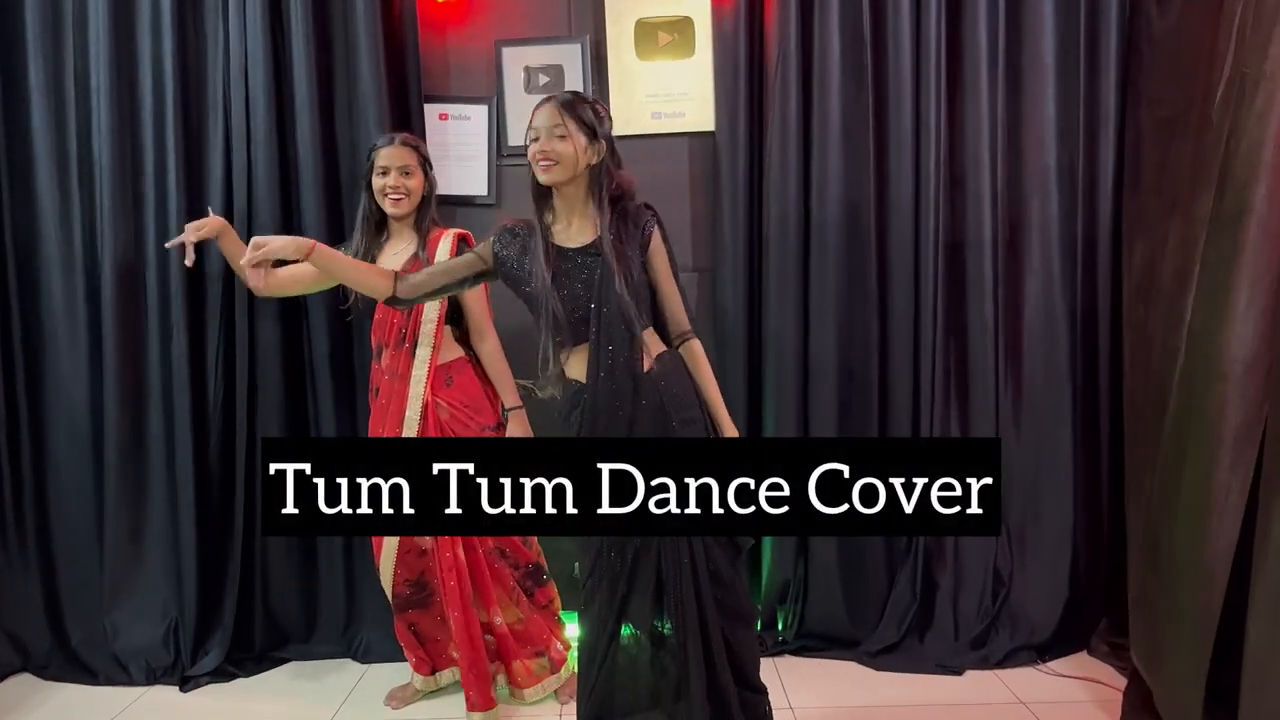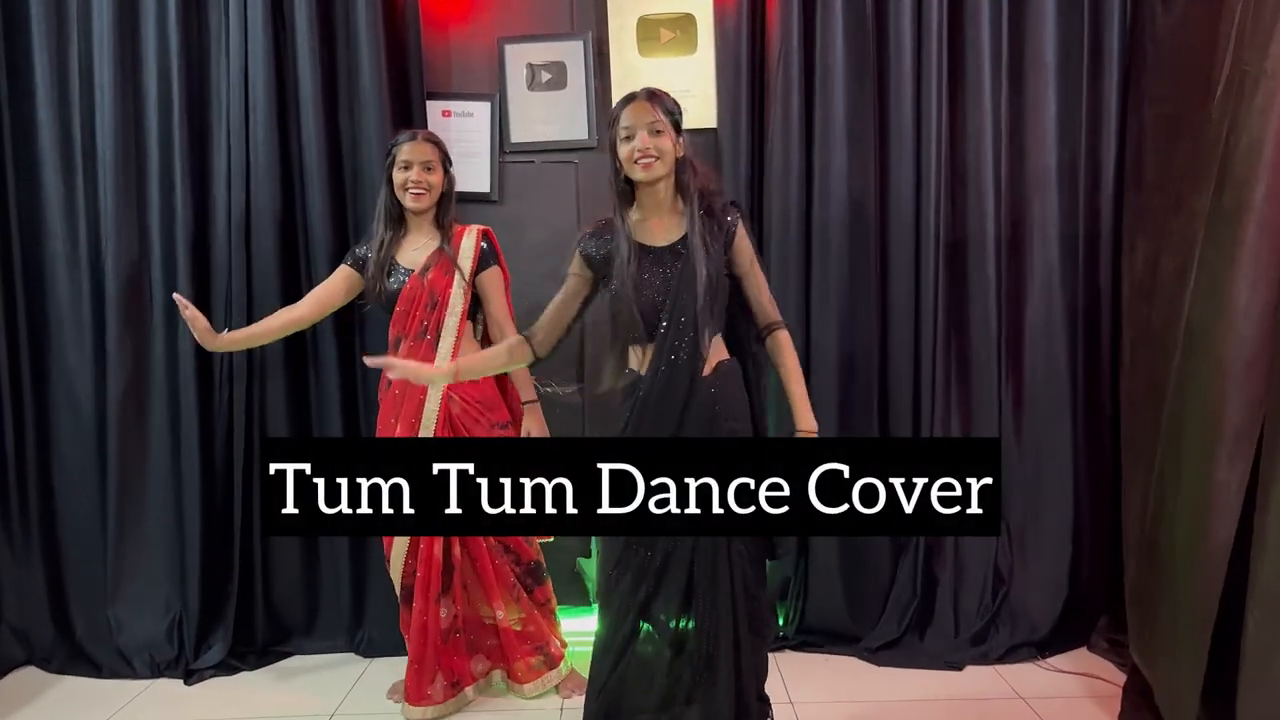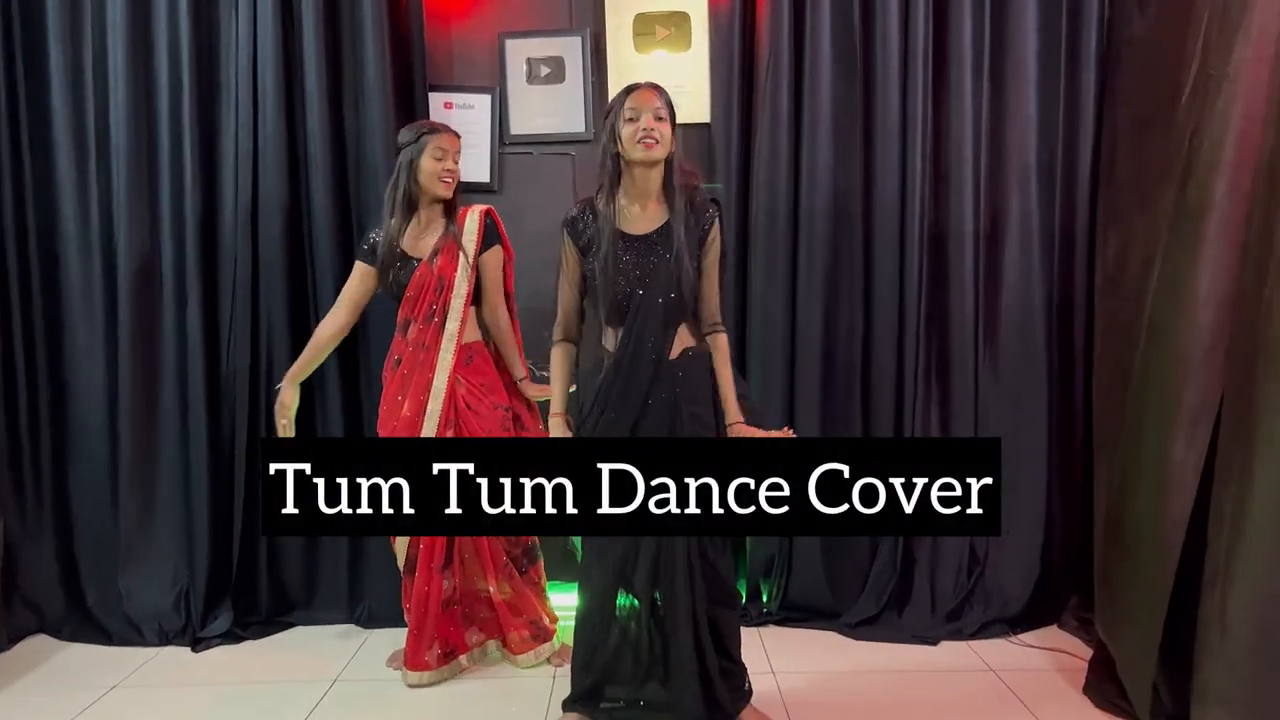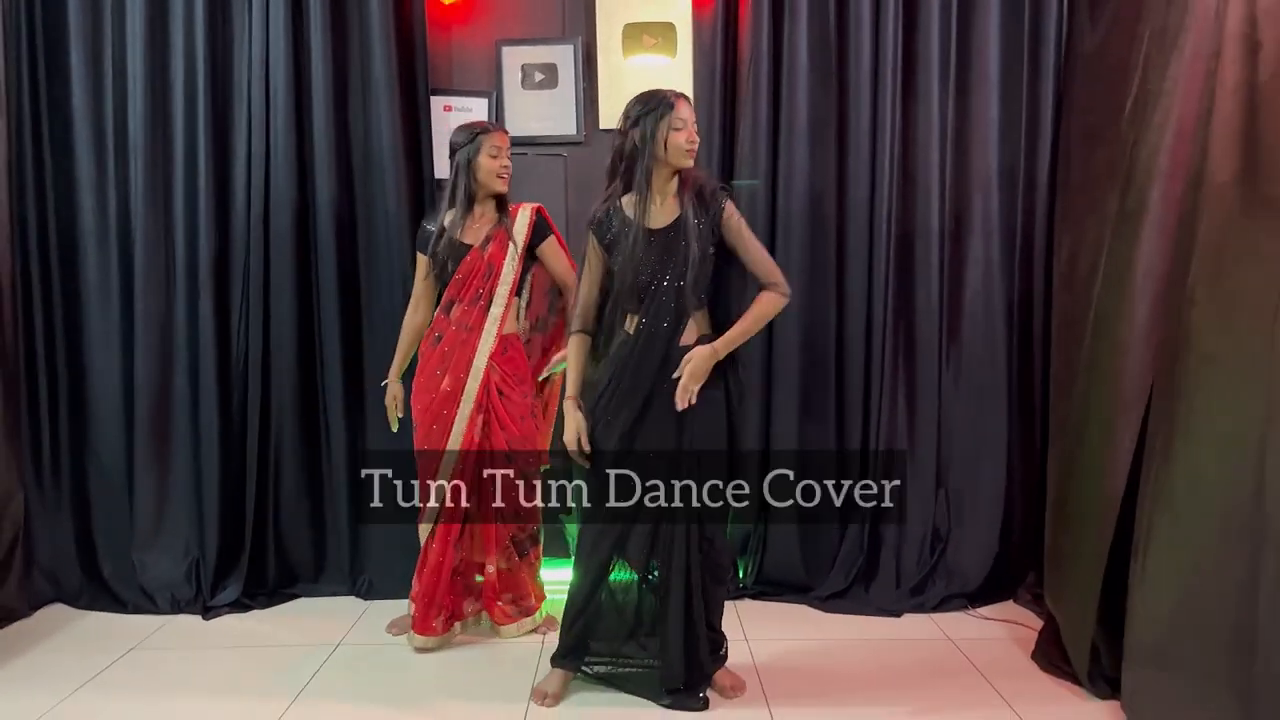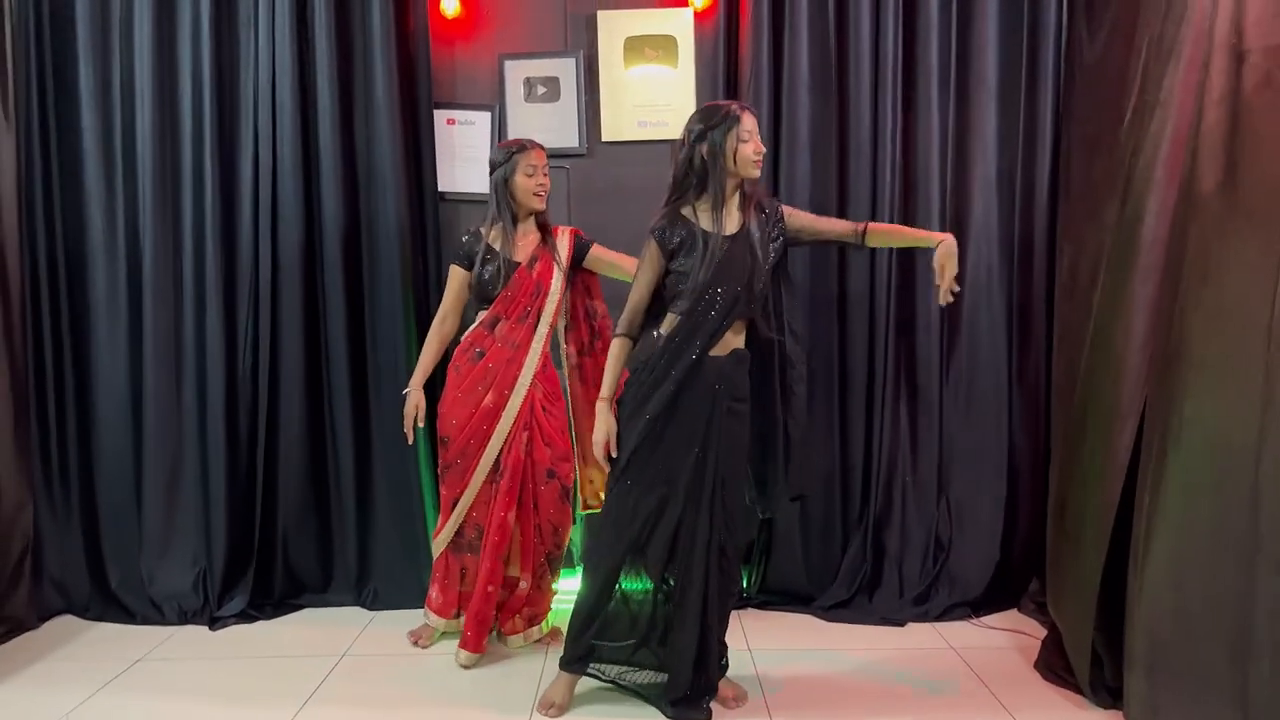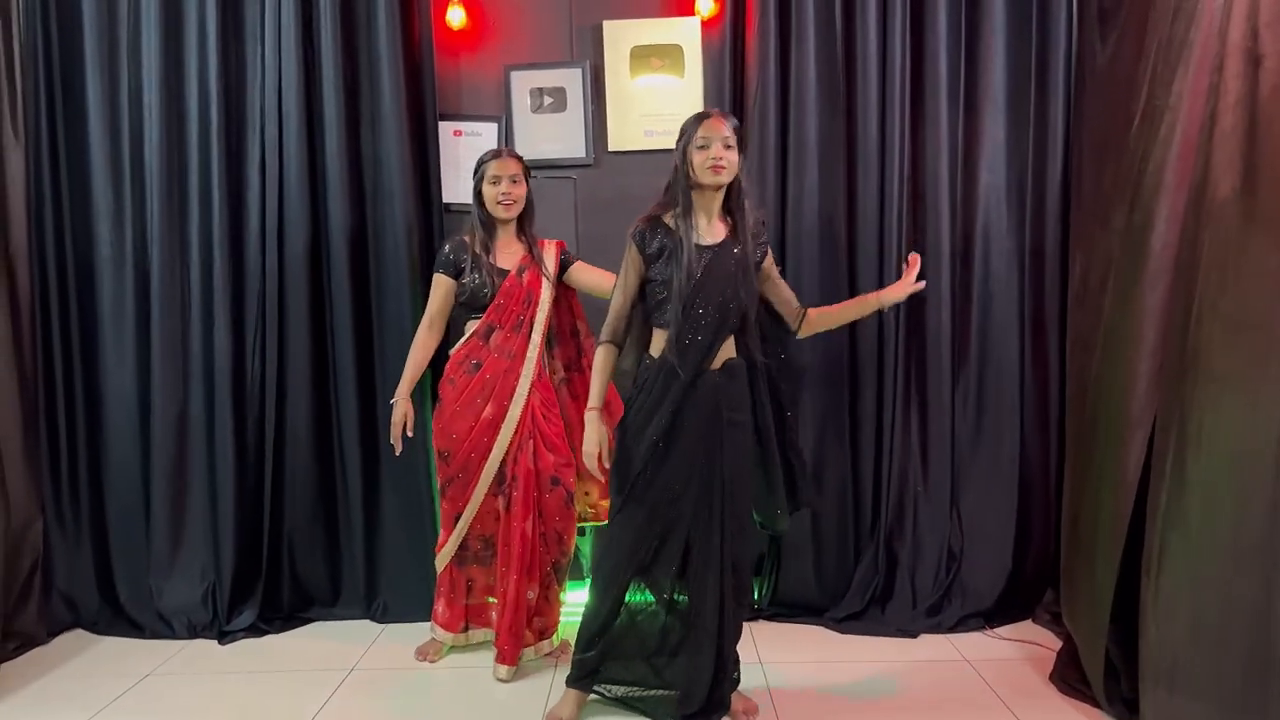
dt=0.5s
person 1, frame 1
left shoulder: (637, 224)
right shoulder: (517, 244)
left elbow: (682, 333)
right elbow: (401, 288)
left wrist: (727, 430)
right wrist: (303, 249)
left hip: (669, 409)
right hip: (597, 420)
left knee: (701, 571)
right knee: (612, 580)
person 1, frame 2
left shoulder: (720, 223)
right shoulder: (604, 242)
left elbow: (771, 325)
right elbow: (534, 341)
left wrist: (806, 425)
right wrist: (439, 371)
left hip: (716, 410)
right hip: (646, 416)
left knee: (724, 573)
right knee: (634, 577)
person 1, frame 3
left shoulder: (699, 217)
right shoulder: (585, 223)
left elbow: (713, 327)
right elbow: (566, 331)
left wrist: (735, 420)
right wrist: (557, 418)
left hip: (682, 392)
right hip: (609, 395)
left knee: (694, 545)
right knee: (609, 547)
person 1, frame 4
left shoulder: (712, 206)
right shoulder: (610, 220)
left elbow: (776, 288)
right elbow: (584, 321)
left wrist: (714, 350)
right wrist: (572, 403)
left hip: (694, 380)
right hip: (625, 377)
left knee: (695, 520)
right knee: (608, 519)
left ankle: (701, 655)
right ankle: (574, 654)
person 1, frame 5
left shoulder: (767, 218)
right shoulder: (673, 226)
left elbow: (859, 233)
right elbow: (629, 323)
left wrist: (935, 240)
right wrist: (605, 405)
left hip: (726, 390)
right hip: (661, 386)
left knee: (714, 532)
right knee: (624, 525)
left ankle: (701, 667)
right ankle: (575, 663)
person 1, frame 6
left shoulder: (749, 240)
right shoulder: (652, 234)
left elbow: (799, 320)
right elbow: (612, 333)
left wrist: (887, 296)
right wrist: (594, 415)
left hip: (725, 401)
right hip: (659, 399)
left knee: (720, 545)
right knee: (629, 541)
person 2, frame 1
left shoulder: (453, 246)
right shoulder: (359, 253)
left elbow: (484, 335)
right elbow: (266, 283)
left wrist: (515, 411)
right wrist: (222, 231)
left hip: (456, 404)
right hip: (392, 410)
left knee: (492, 536)
right knee: (406, 546)
left ankle: (545, 662)
right ankle: (433, 667)
person 2, frame 2
left shoulder: (473, 244)
right shoulder: (374, 253)
left elbow: (503, 330)
right elbow: (304, 312)
left wrist: (530, 404)
right wrist: (222, 340)
left hip: (470, 401)
right hip: (404, 405)
left knee: (496, 534)
right knee: (416, 541)
left ankle: (541, 658)
right ankle: (438, 667)
person 2, frame 3
left shoulder: (478, 225)
right shoulder: (383, 239)
left elbow: (495, 310)
right elbow: (341, 316)
left wrist: (522, 379)
right wrist: (293, 377)
left hip: (471, 378)
right hip: (408, 384)
left ankle: (531, 632)
right ankle: (440, 636)
person 2, frame 4
left shoulder: (526, 221)
right shoulder: (437, 230)
left elbow: (573, 286)
right elbow: (420, 308)
left wrist: (569, 345)
right wrist: (395, 375)
left hip: (503, 368)
right hip: (443, 367)
left knee: (508, 484)
right knee: (445, 485)
left ankle: (513, 604)
right ankle: (437, 604)
person 2, frame 5
left shoulder: (565, 244)
right shoulder: (476, 244)
left elbow: (638, 269)
right elbow: (446, 319)
right wrist: (417, 384)
left hip: (534, 384)
right hip: (475, 380)
left knee: (539, 496)
right knee: (467, 493)
left ankle: (521, 615)
right ankle: (448, 608)
person 2, frame 6
left shoulder: (548, 256)
right shoulder: (459, 252)
left elbow: (617, 285)
right elbow: (431, 326)
right wrist: (403, 392)
left hip: (528, 394)
right hip: (468, 391)
left knee: (541, 506)
right knee: (468, 505)
left ankle: (530, 629)
right ankle: (454, 621)
